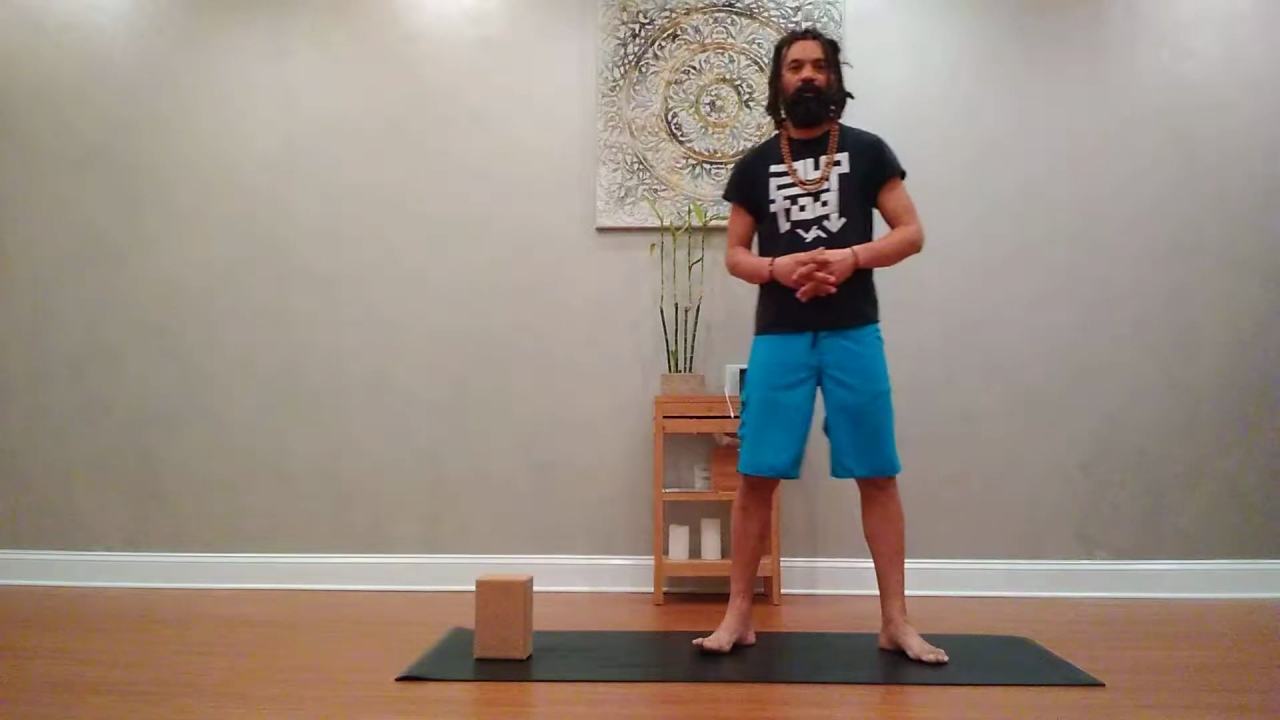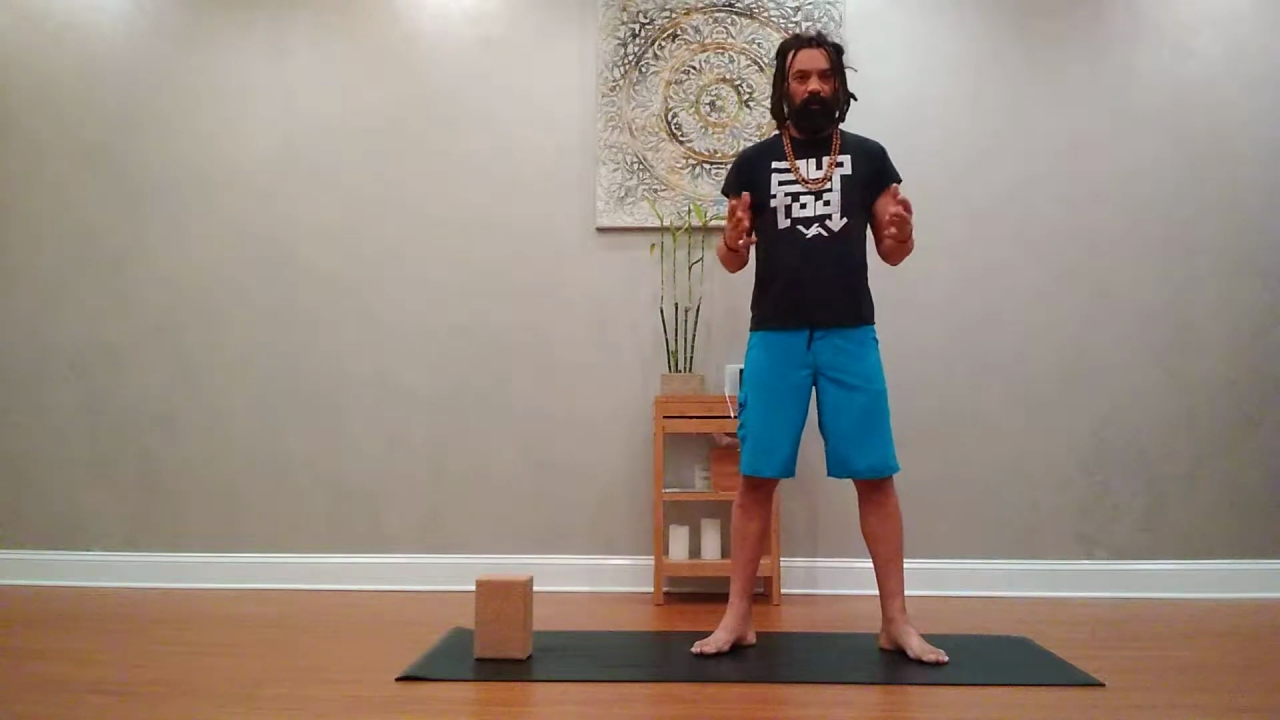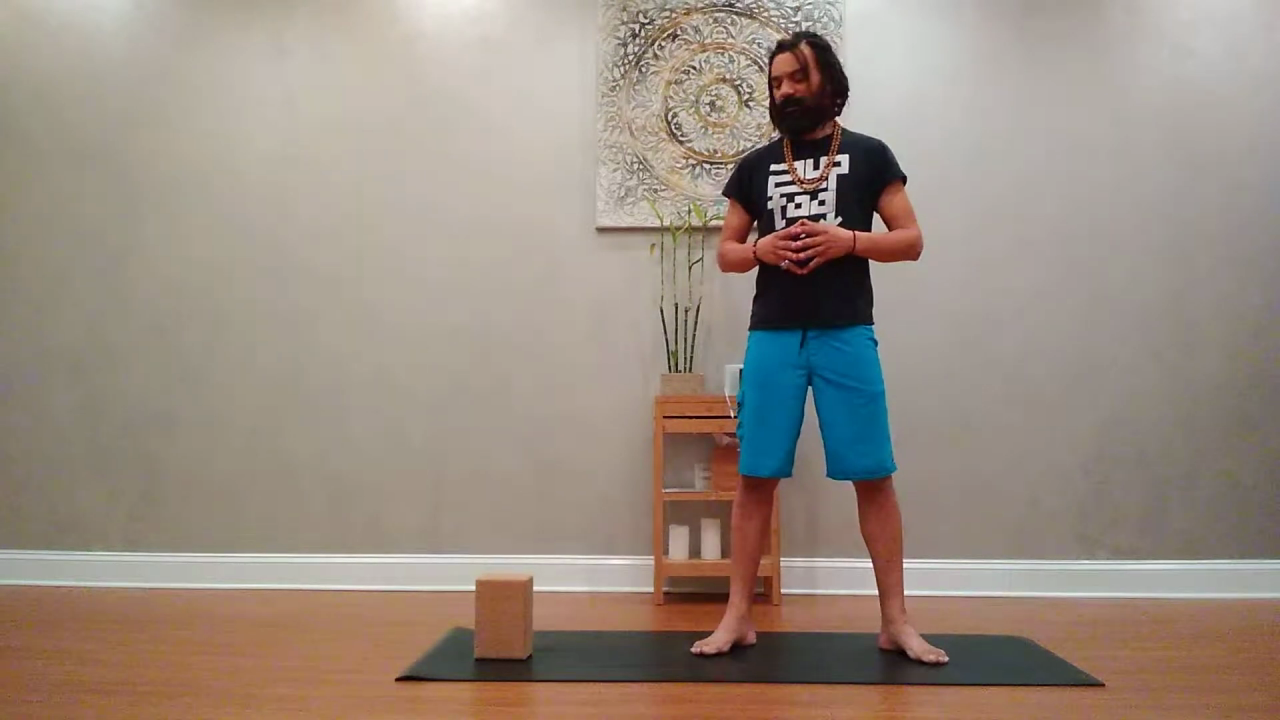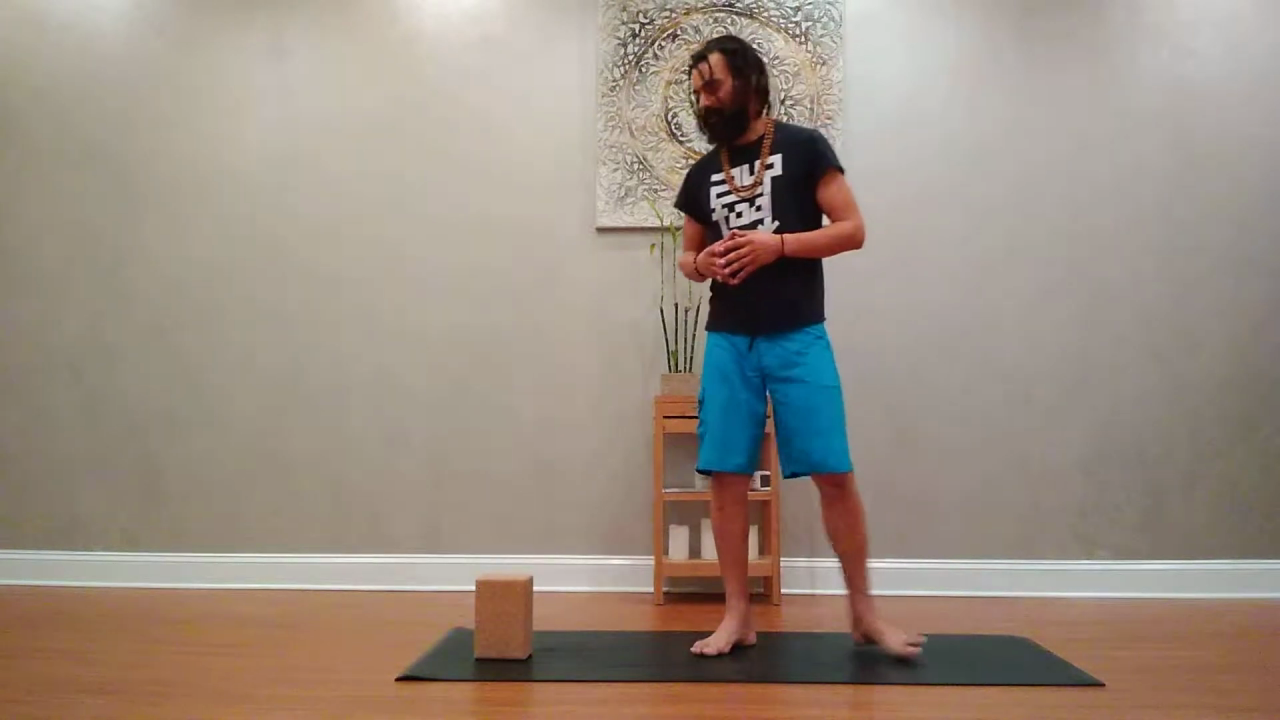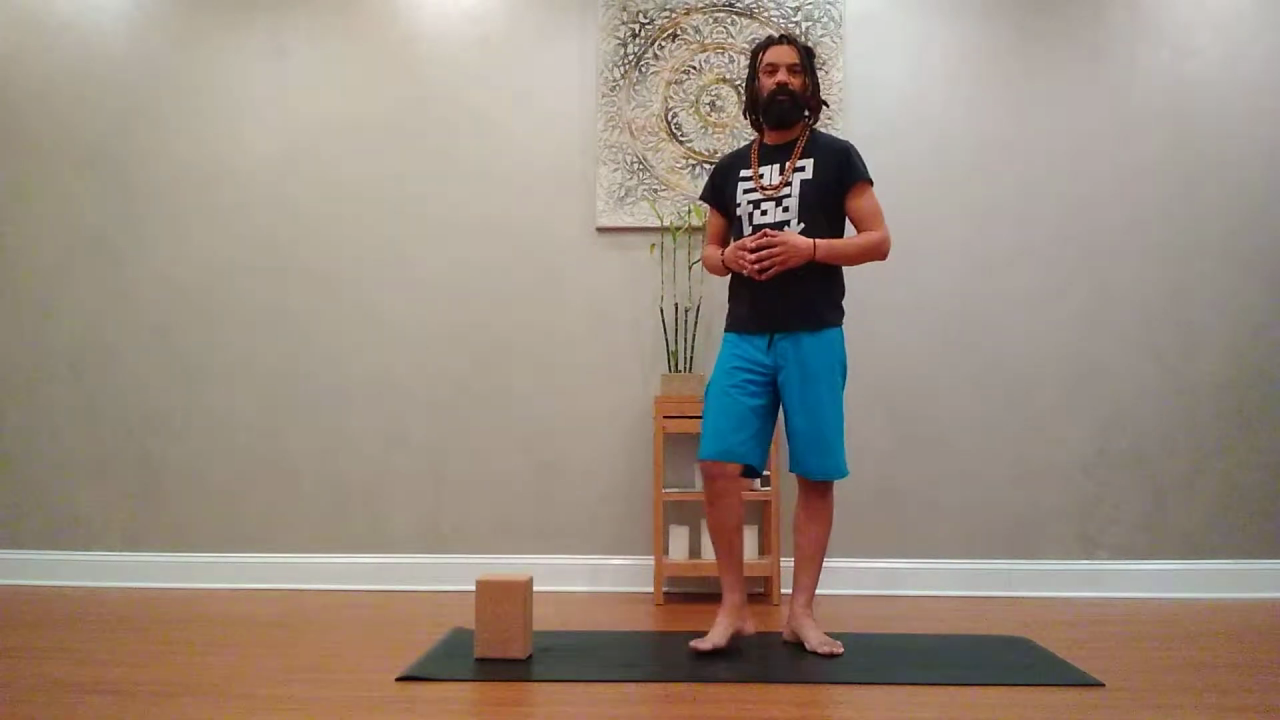
dt=1s
person 1, frame 1
left shoulder: (867, 150)
right shoulder: (755, 165)
left elbow: (910, 233)
right elbow: (734, 253)
left wrist: (850, 257)
right wrist: (777, 267)
left hip: (854, 334)
right hip: (779, 338)
left knee: (877, 476)
right knee: (757, 477)
left ankle: (895, 621)
right ankle: (739, 615)
person 1, frame 2
left shoulder: (869, 156)
right shoulder: (753, 162)
left elbow: (892, 251)
right elbow: (731, 261)
left wrist: (902, 231)
right wrist: (733, 239)
left hip: (850, 336)
right hip: (774, 337)
left knee: (874, 475)
right knee: (756, 477)
left ankle: (895, 620)
right ankle: (738, 616)
person 1, frame 3
left shoulder: (869, 154)
right shoulder: (756, 165)
left elbow: (911, 240)
right elbow: (726, 252)
left wrist: (847, 240)
right wrist: (762, 248)
left hip: (847, 336)
right hip: (772, 338)
left knee: (873, 477)
right knee: (756, 478)
left ankle: (895, 620)
right ankle: (738, 615)
person 1, frame 4
left shoulder: (804, 147)
right shoulder: (702, 172)
left elbow: (852, 229)
right elbow: (688, 256)
left wrist: (778, 244)
right wrist: (702, 263)
left hip: (798, 337)
right hip: (728, 341)
left knee: (833, 473)
right knee: (726, 476)
left ankle: (862, 609)
right ankle: (737, 615)
person 1, frame 5
left shoulder: (837, 156)
right shoulder: (731, 168)
left elbow: (878, 241)
right elbow: (710, 250)
left wrist: (809, 248)
right wrist: (731, 257)
left hip: (814, 338)
right hip: (744, 338)
left knee: (816, 476)
right knee: (719, 466)
left ankle: (800, 611)
right ankle: (733, 606)
